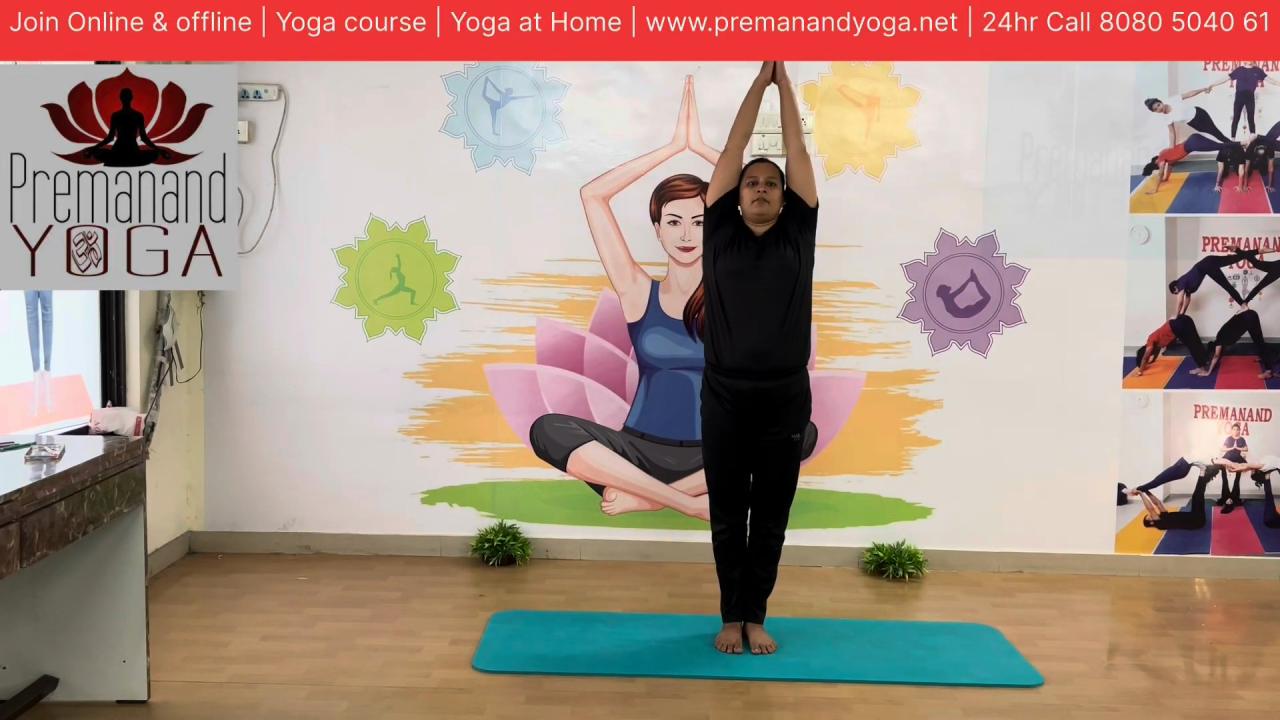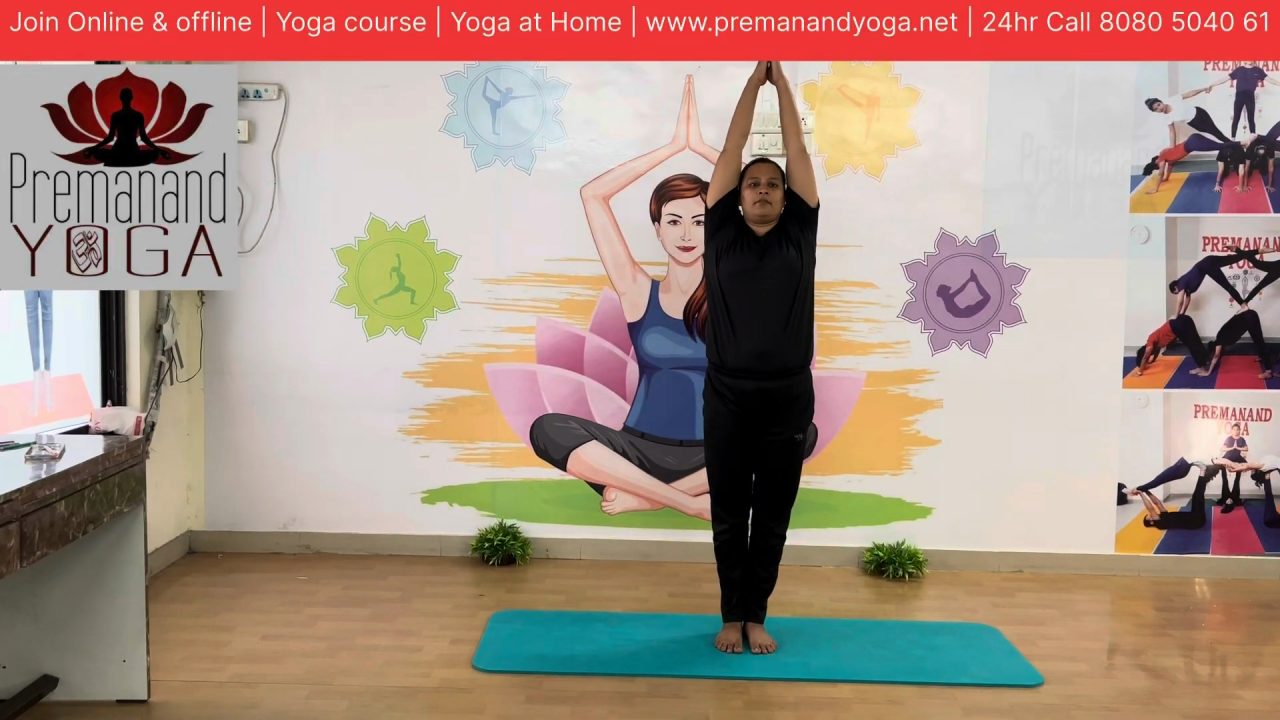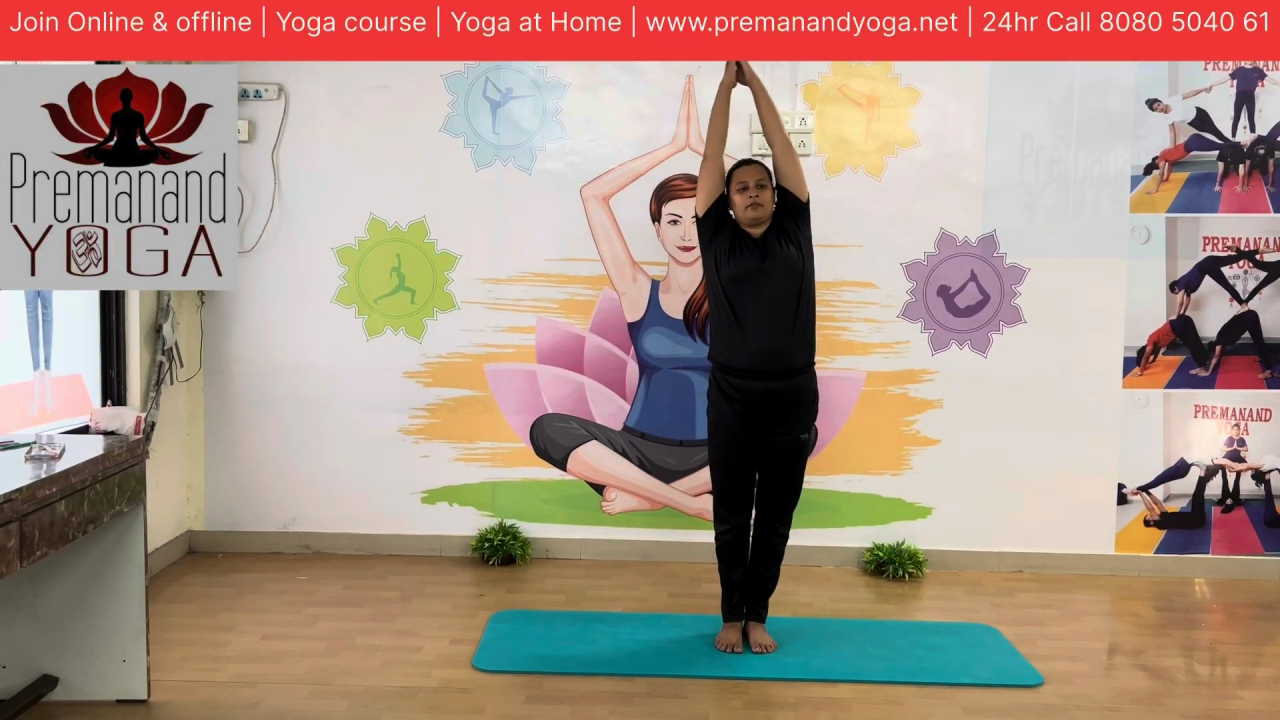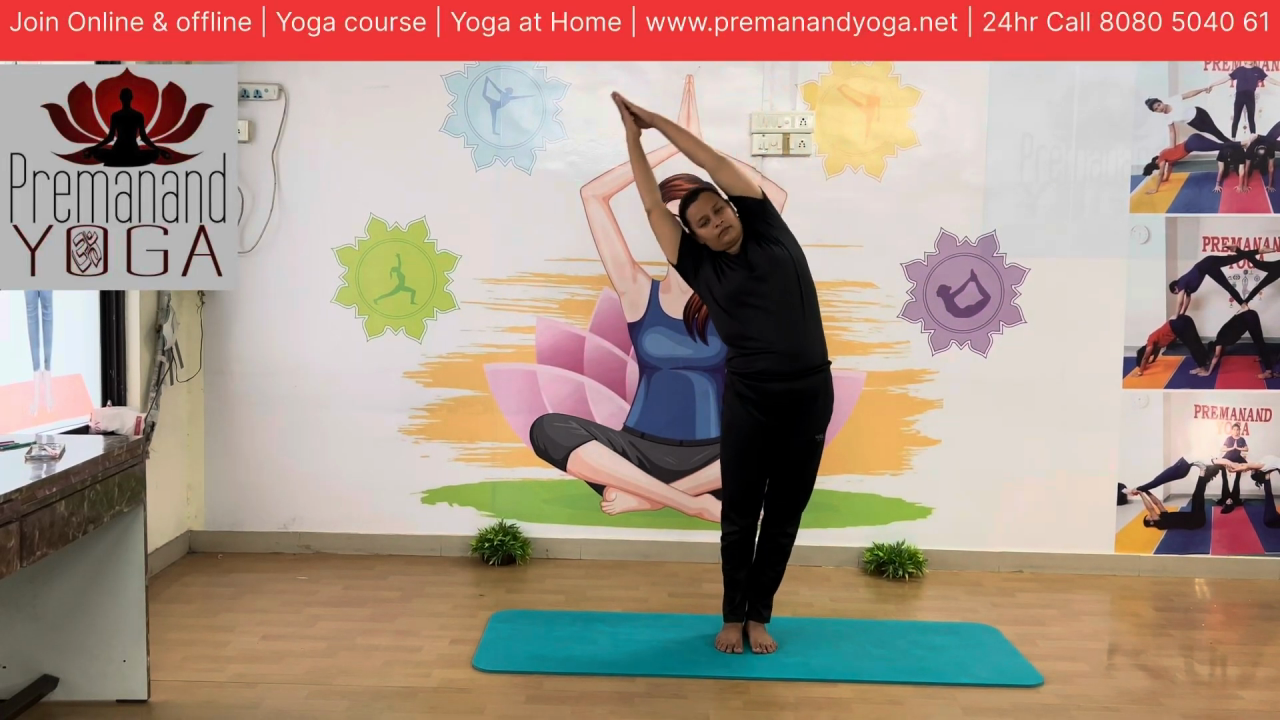
dt=0.5s
person 1, frame 1
left shoulder: (799, 231)
right shoulder: (720, 230)
left elbow: (798, 150)
right elbow: (733, 149)
left wrist: (785, 81)
right wrist: (758, 83)
left hip: (785, 396)
right hip: (725, 395)
left knee: (771, 516)
right knee: (728, 514)
left ankle: (756, 615)
right ankle: (731, 615)
person 1, frame 2
left shoulder: (800, 232)
right shoulder: (722, 232)
left elbow: (798, 150)
right elbow: (730, 151)
left wrist: (782, 83)
right wrist: (753, 82)
left hip: (787, 396)
right hip: (728, 395)
left knee: (772, 515)
right knee: (729, 513)
left ankle: (756, 615)
right ankle: (731, 615)
person 1, frame 3
left shoulder: (795, 230)
right shoulder: (717, 238)
left elbow: (782, 149)
right elbow: (711, 159)
left wrist: (757, 84)
right wrist: (726, 86)
left hip: (793, 395)
right hip: (732, 396)
left knee: (775, 516)
right knee: (732, 515)
left ankle: (757, 615)
right ankle: (732, 615)
person 1, frame 4
left shoulder: (768, 229)
right shoulder: (701, 267)
left elbow: (716, 163)
right elbow: (654, 208)
left wrist: (658, 120)
right wrist: (634, 137)
left hip: (809, 394)
right hip: (750, 397)
left knee: (784, 513)
right knee: (739, 513)
left ankle: (759, 615)
right ankle: (732, 616)
person 2, frame 1
right shoulder: (638, 291)
right elbow: (592, 195)
left wrist: (699, 145)
right wrist: (673, 146)
right hip: (641, 452)
left knee: (800, 432)
right knee: (548, 430)
left ankle: (645, 496)
right ankle: (695, 503)
person 2, frame 2
right shoulder: (638, 291)
right elbow: (593, 195)
left wrist: (700, 145)
right wrist: (673, 146)
left hip: (712, 457)
right hip: (641, 452)
left knee: (800, 431)
right knee: (548, 429)
left ankle: (647, 496)
right ankle: (695, 502)
person 2, frame 3
right shoulder: (637, 290)
right elbow: (592, 195)
left wrist: (699, 144)
right wrist: (674, 146)
left hip: (711, 456)
right hip: (640, 451)
right knee: (547, 430)
left ankle: (644, 494)
right ankle: (694, 501)
person 2, frame 4
right shoulder: (638, 291)
left elbow: (775, 198)
right elbow: (593, 195)
right wrist: (672, 147)
left hip: (713, 457)
right hip: (643, 452)
right knee: (548, 430)
left ankle: (647, 496)
right ankle: (696, 503)
